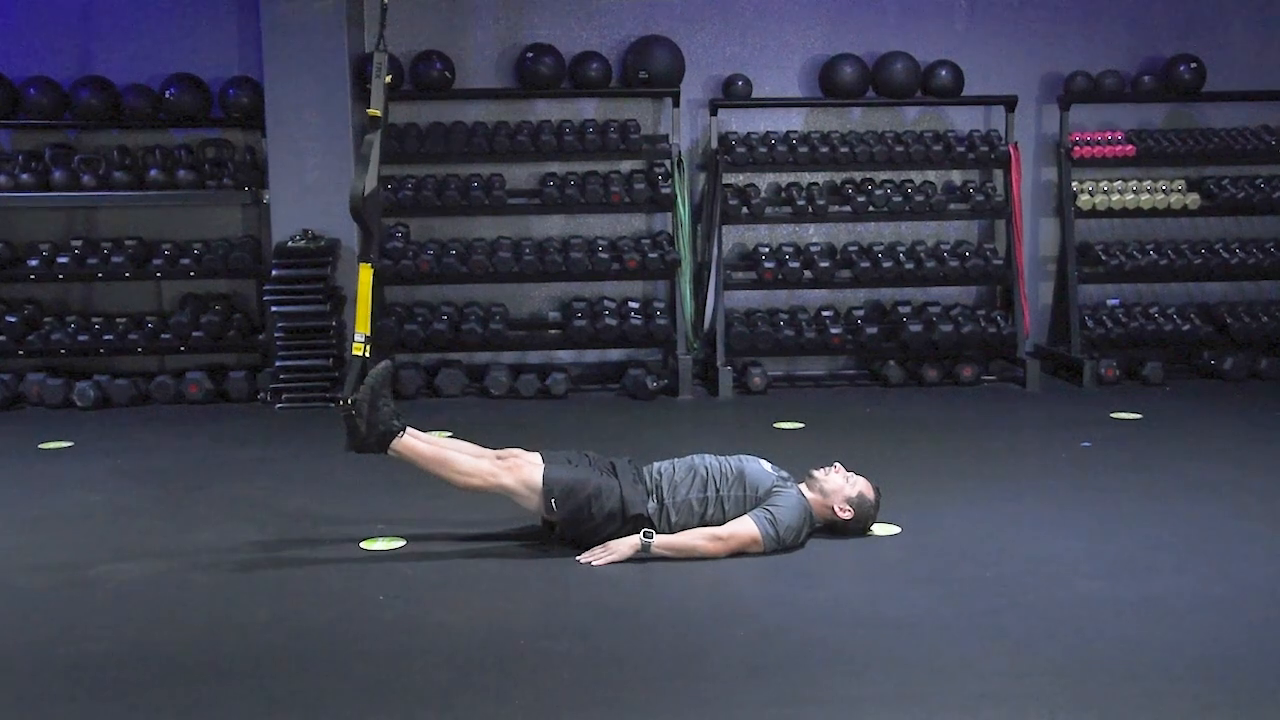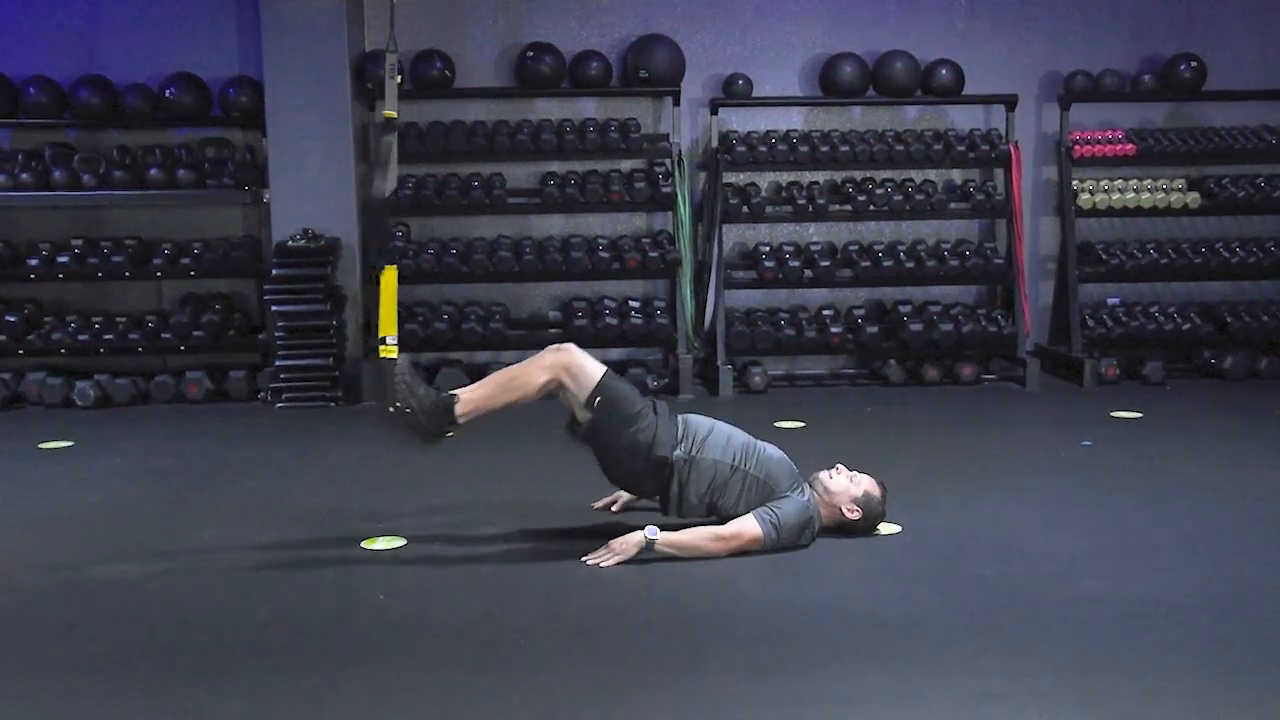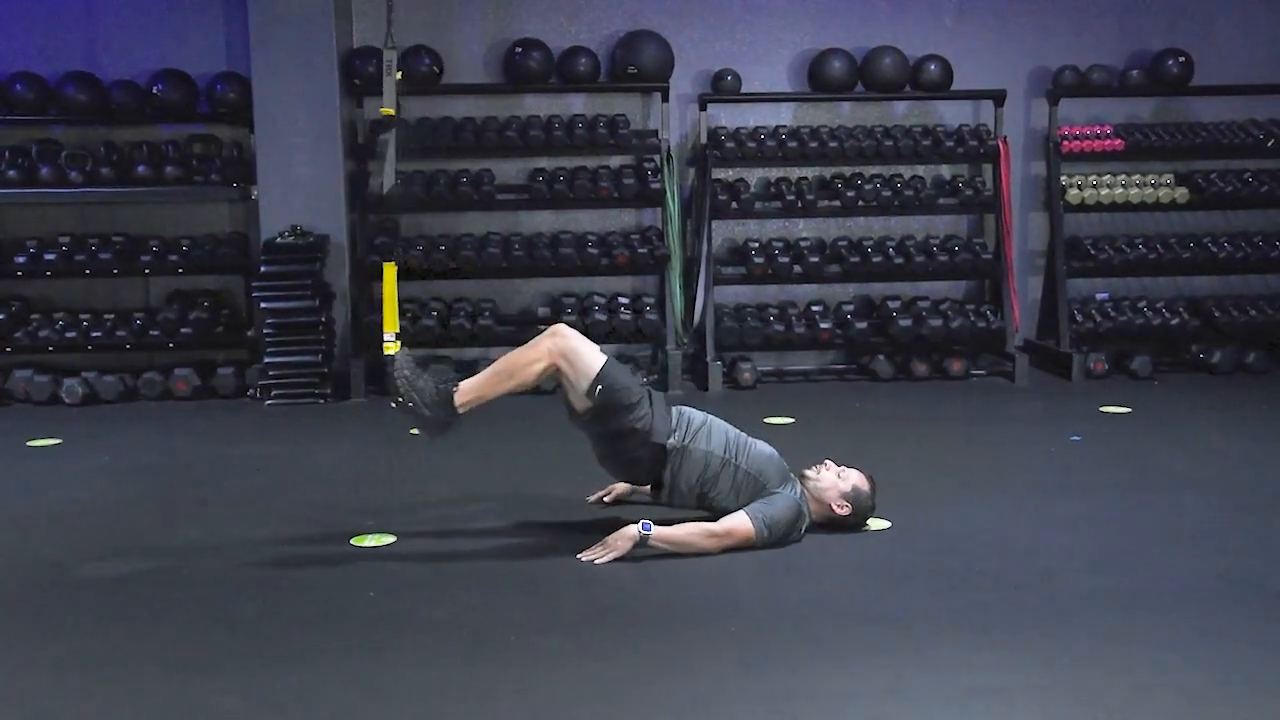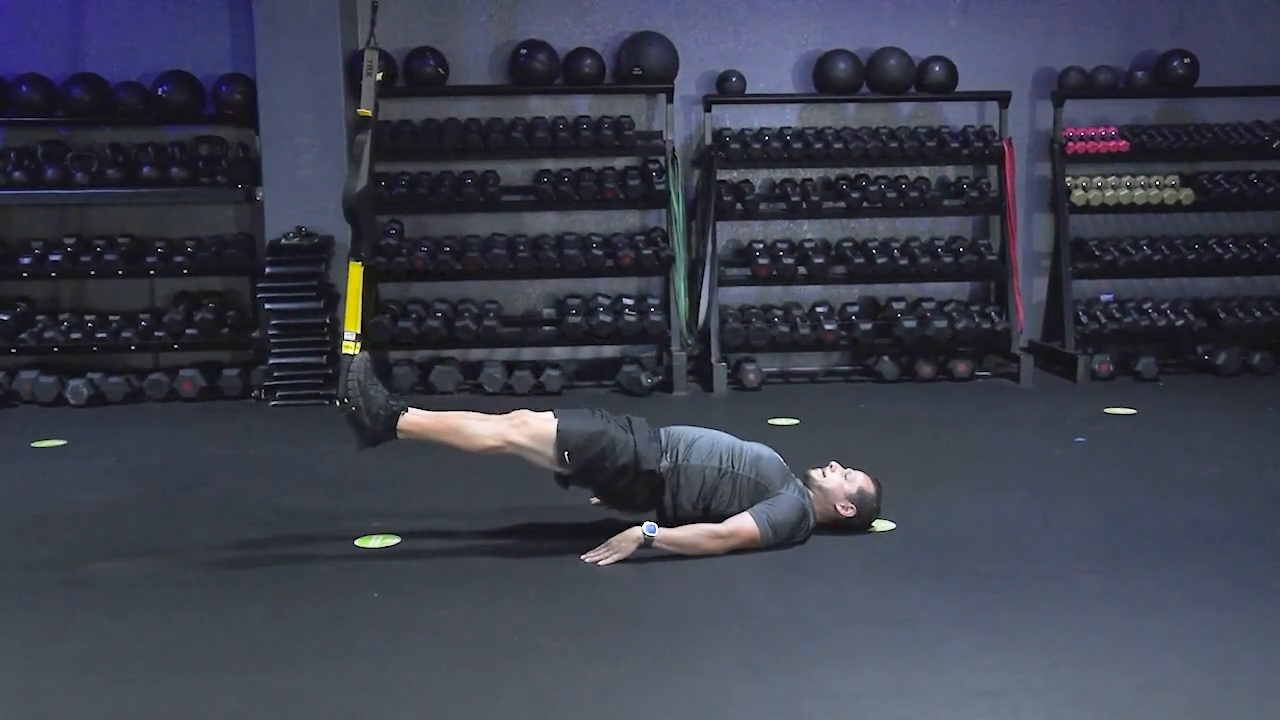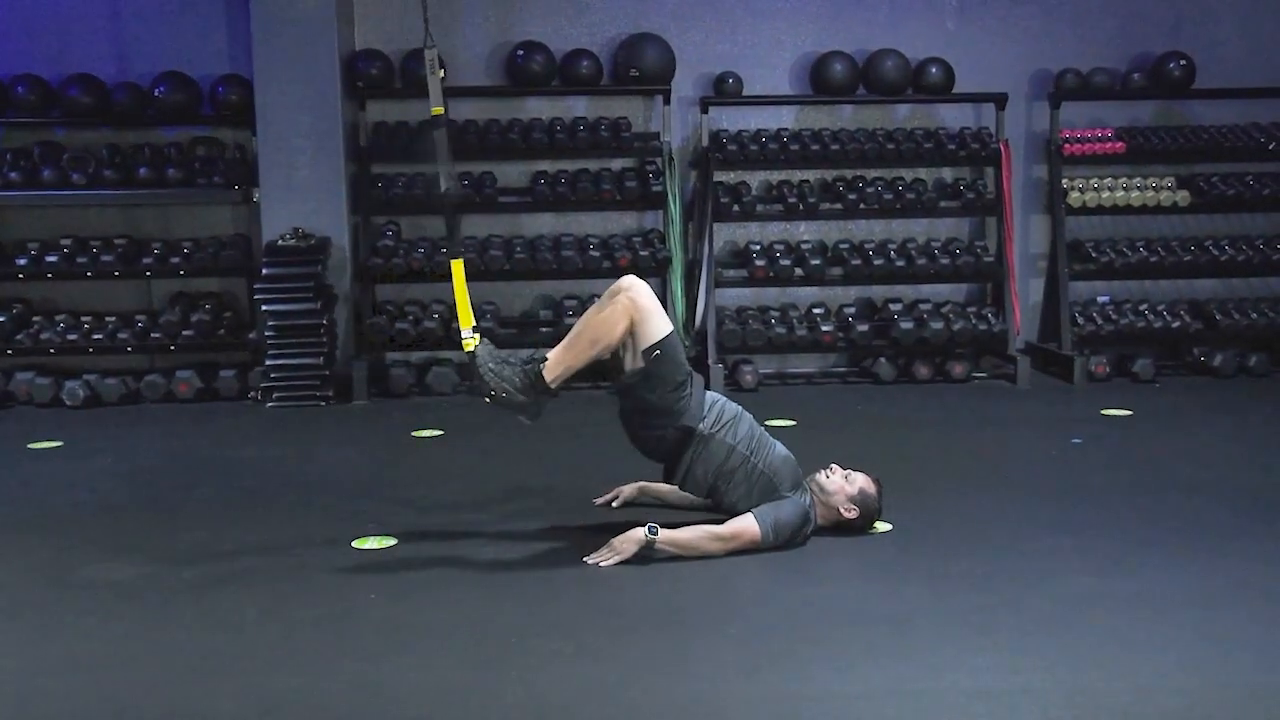
dt=1s
person 1, frame 1
left shoulder: (792, 514)
right shoulder: (781, 484)
left elbow: (723, 539)
left wrist: (639, 540)
left hip: (638, 507)
right hip: (641, 478)
left knee: (509, 475)
right knee: (512, 459)
left ankle: (389, 436)
right ankle: (391, 431)
person 1, frame 2
left shoulder: (801, 517)
right shoulder: (797, 489)
left elbow: (727, 538)
left wrist: (647, 538)
left hip: (663, 455)
right hip: (672, 438)
left knee: (564, 359)
right knee: (560, 359)
left ankle: (443, 411)
right ankle: (446, 407)
person 1, frame 3
left shoulder: (789, 513)
right shoulder: (787, 489)
left elbow: (719, 534)
left wrist: (641, 531)
left hip: (653, 444)
right hip: (665, 431)
left knee: (559, 342)
right knee: (561, 343)
left ankle: (448, 403)
right ankle: (453, 395)
person 1, frame 4
left shoulder: (794, 513)
right shoulder: (784, 481)
left elbow: (723, 536)
left wrist: (645, 534)
left hip: (650, 472)
right hip: (653, 448)
left knee: (513, 432)
right knee: (519, 422)
left ankle: (390, 421)
right ankle: (396, 416)
person 1, frame 5
left shoulder: (796, 517)
right shoulder: (796, 494)
left elbow: (726, 538)
left wrist: (647, 535)
left hip: (678, 423)
right hip: (690, 421)
left knee: (631, 293)
right knee: (626, 294)
left ankle: (535, 382)
right ankle: (537, 375)
